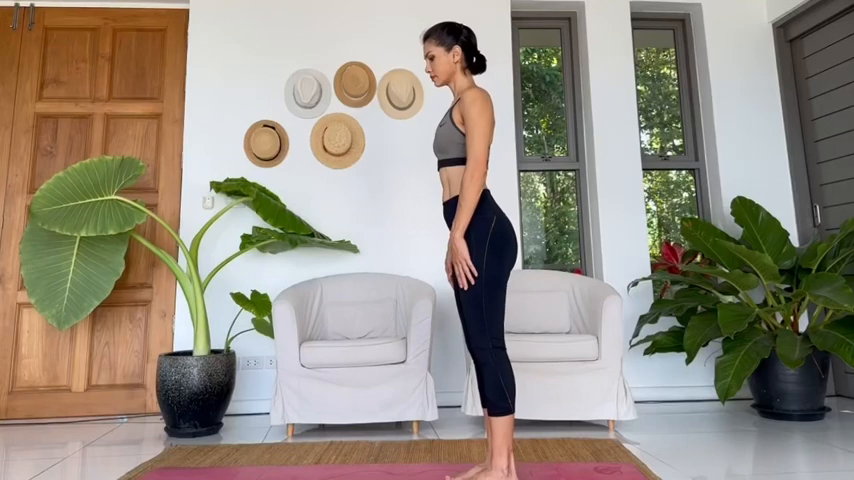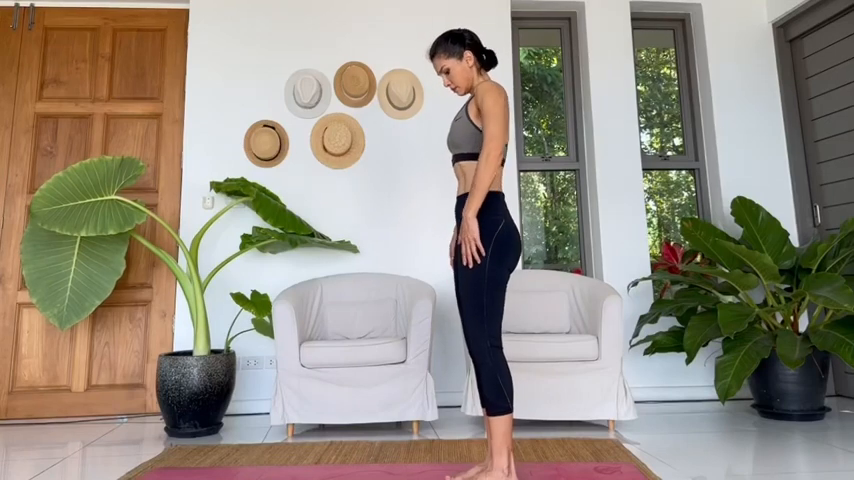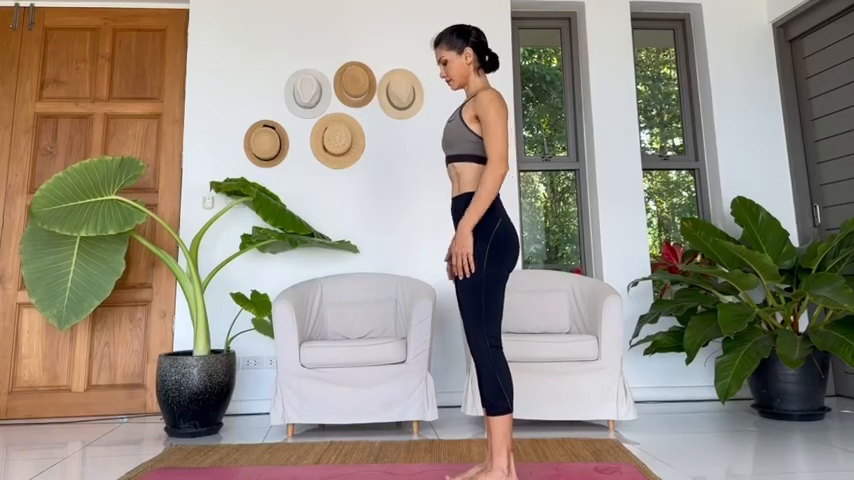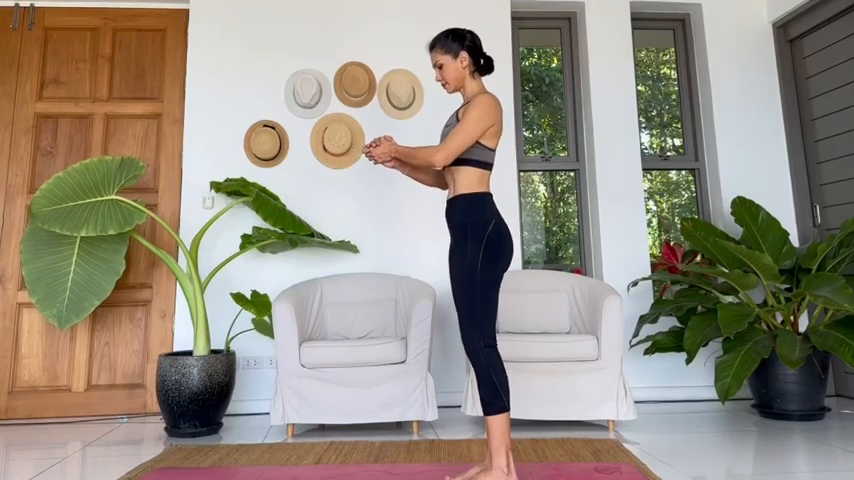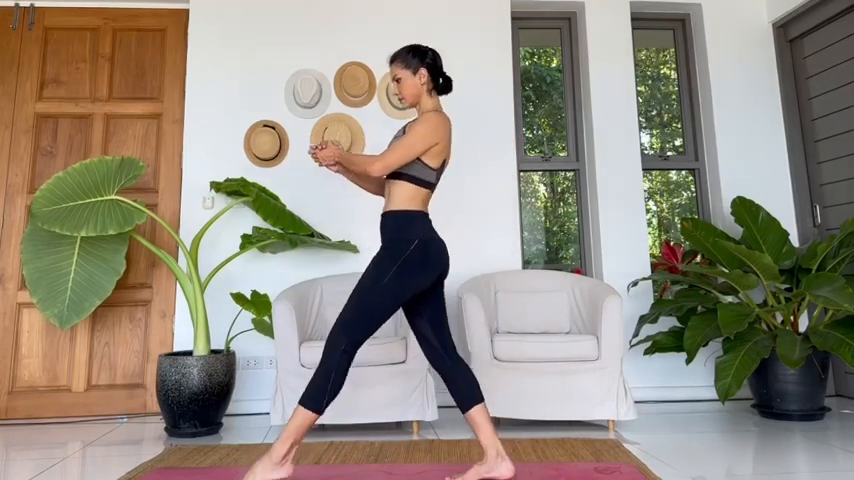
dt=1s
person 1, frame 1
left shoulder: (474, 98)
right shoulder: (458, 105)
left elbow: (475, 170)
left wrist: (457, 236)
left hip: (481, 230)
right hip: (470, 232)
left knee: (487, 344)
right knee: (480, 346)
person 1, frame 2
left shoulder: (490, 92)
right shoulder: (474, 104)
left elbow: (493, 152)
left wrist: (470, 215)
left hip: (488, 225)
right hip: (477, 225)
left knee: (485, 344)
right knee: (480, 345)
person 1, frame 3
left shoulder: (487, 98)
right shoulder: (469, 106)
left elbow: (497, 166)
left wrist: (466, 229)
left hip: (485, 228)
right hip: (473, 228)
left knee: (485, 343)
right knee: (481, 344)
person 1, frame 4
left shoulder: (484, 103)
right shoulder: (466, 110)
left elbow: (440, 157)
right elbow: (443, 176)
left wrist: (396, 150)
right wrist: (396, 160)
left hip: (481, 229)
right hip: (468, 231)
left knee: (478, 343)
right knee: (479, 343)
person 1, frame 5
left shoulder: (433, 121)
right shoulder: (420, 125)
left elbow: (379, 167)
right elbow: (387, 185)
left wrist: (338, 155)
right wrist: (341, 165)
left hip: (409, 246)
right hip: (418, 248)
left knee: (342, 341)
right knee: (442, 353)
